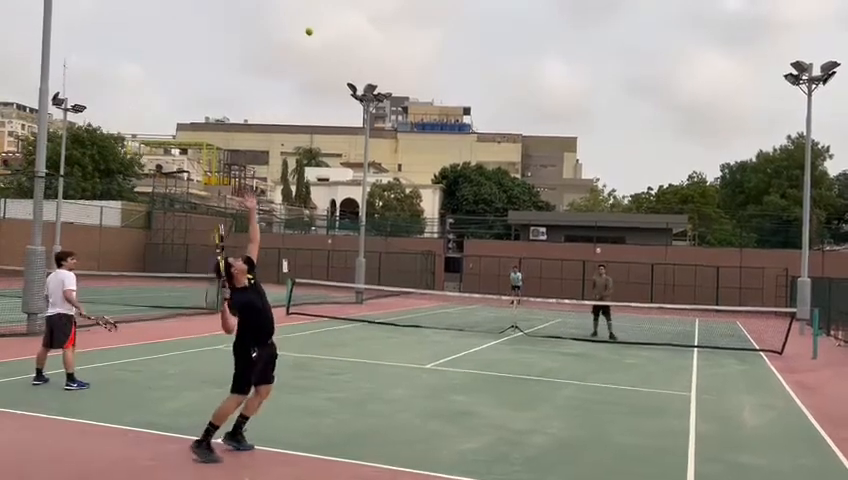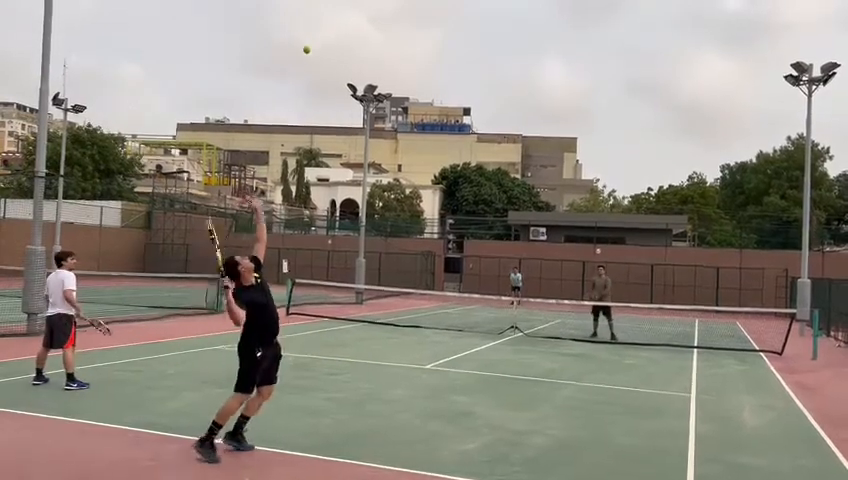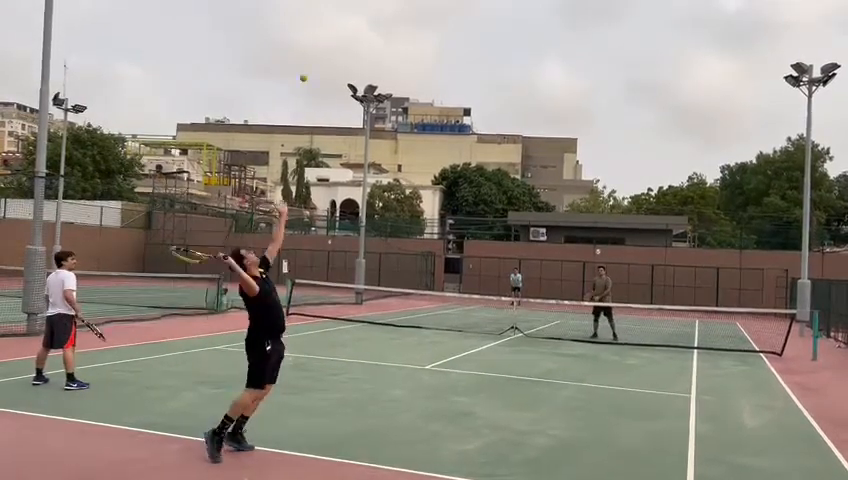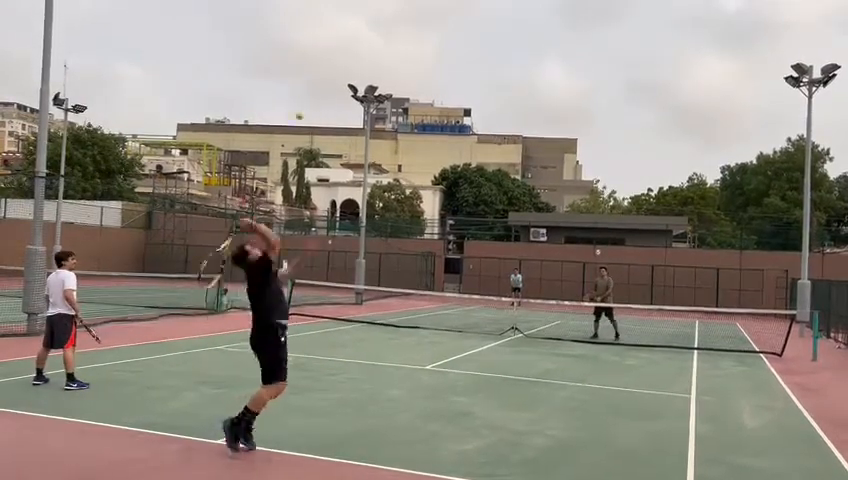
dt=0.1s
person 1, frame 1
left shoulder: (251, 276)
right shoulder: (235, 297)
left elbow: (254, 241)
right elbow: (229, 329)
left wrist: (252, 212)
right wrist: (224, 307)
left hip: (266, 347)
right hip: (249, 349)
left knee: (262, 392)
right knee: (237, 397)
left ankle: (235, 435)
right ankle: (203, 442)
person 1, frame 2
left shoulder: (257, 275)
right shoulder: (242, 294)
left elbow: (261, 241)
right elbow: (238, 321)
left wrist: (259, 213)
right wrist: (228, 297)
left hip: (270, 345)
right hip: (255, 348)
left knee: (265, 392)
right knee: (241, 395)
left ankle: (235, 435)
right ankle: (206, 441)
person 1, frame 3
left shoulder: (262, 271)
right shoulder: (248, 284)
left elbow: (275, 244)
right elbow: (251, 288)
left wrist: (282, 219)
right wrist: (232, 265)
left hip: (273, 342)
right hip: (261, 343)
left knee: (262, 391)
right knee: (253, 392)
left ankle: (235, 434)
right ankle: (217, 434)
person 1, frame 4
left shoulder: (260, 274)
right shoulder: (259, 269)
right elbow: (273, 243)
right wrist: (255, 226)
left hip: (274, 332)
right hip: (270, 333)
left knee: (272, 385)
right knee: (275, 386)
left ankle: (243, 430)
right ankle: (237, 423)
person 2, frame 1
left shoulder: (51, 276)
right shoulder: (68, 275)
left elbow: (47, 297)
right elbow: (68, 295)
right wrist: (79, 308)
left hip: (51, 315)
right hip: (64, 316)
left knee: (45, 346)
right knee: (68, 347)
left ankle: (38, 376)
right ankle: (71, 380)
person 2, frame 2
left shoulder: (51, 276)
right shoulder: (68, 275)
left elbow: (47, 297)
right elbow: (68, 295)
right wrist: (78, 309)
left hip: (51, 315)
right hip: (64, 316)
left knee: (45, 347)
right knee: (68, 347)
left ankle: (38, 376)
right ankle: (71, 380)
person 2, frame 3
left shoulder: (51, 276)
right shoulder: (69, 275)
left elbow: (47, 297)
right elbow: (68, 295)
right wrist: (77, 310)
left hip: (51, 315)
right hip: (64, 316)
left knee: (45, 346)
right knee: (68, 347)
left ankle: (38, 376)
right ankle: (71, 380)
person 2, frame 4
left shoulder: (51, 276)
right shoulder: (69, 275)
left elbow: (47, 297)
right elbow: (68, 295)
right wrist: (77, 311)
left hip: (51, 315)
right hip: (65, 316)
left knee: (46, 347)
right knee: (68, 347)
left ankle: (39, 376)
right ankle: (71, 381)
